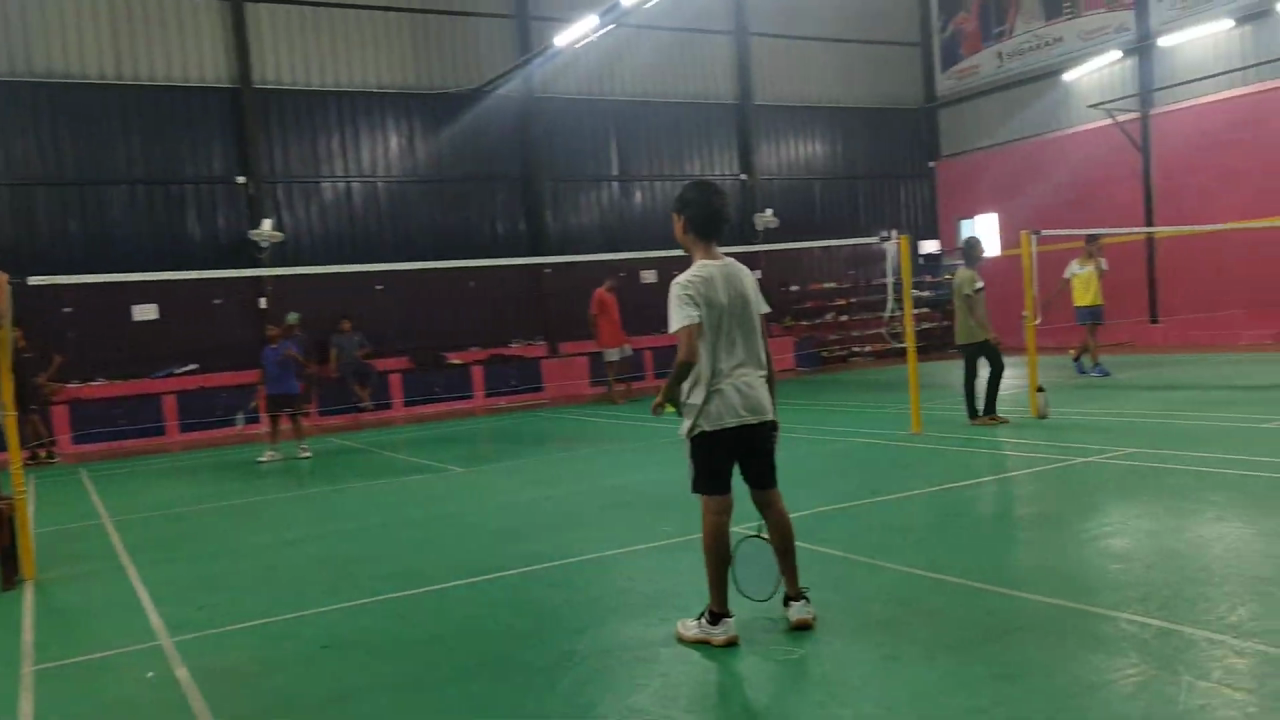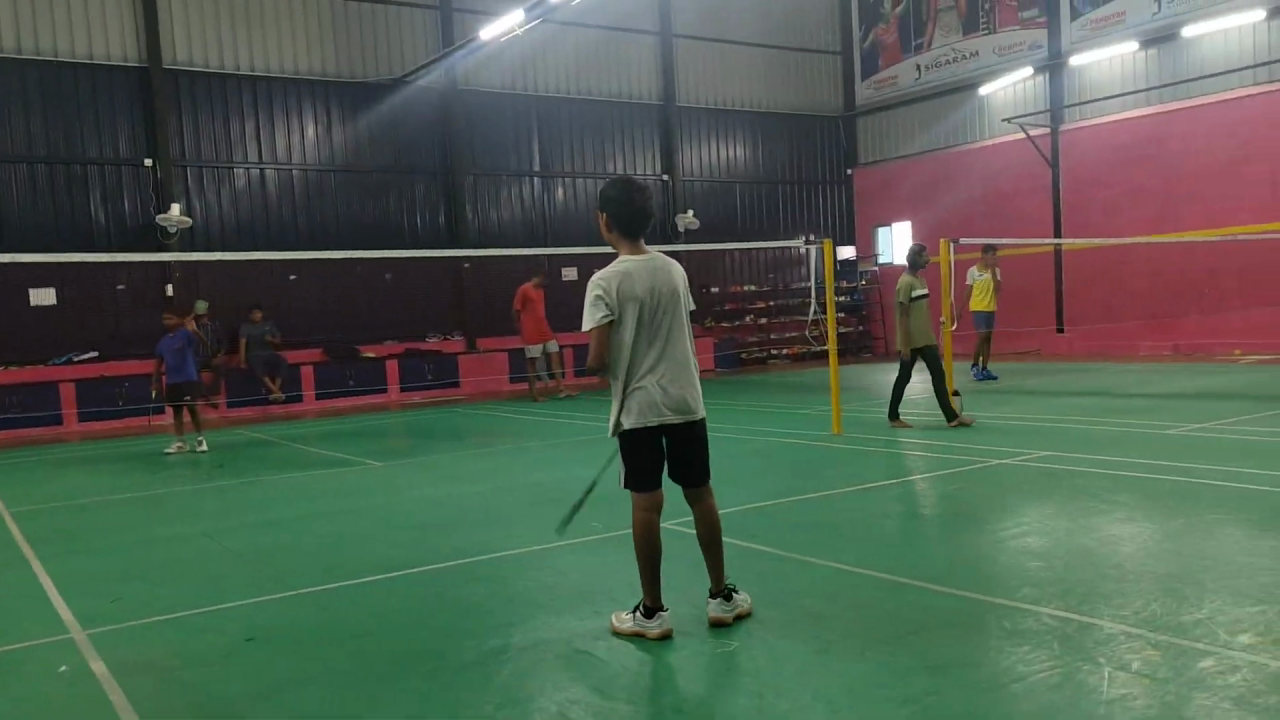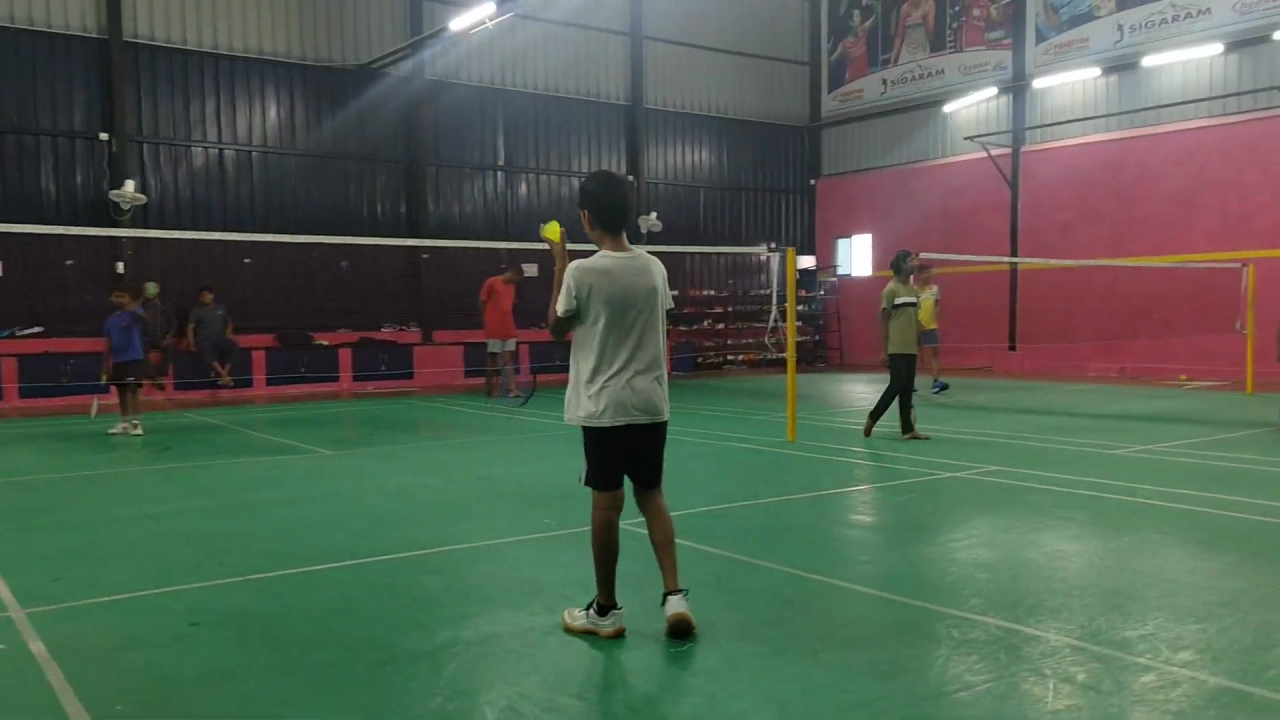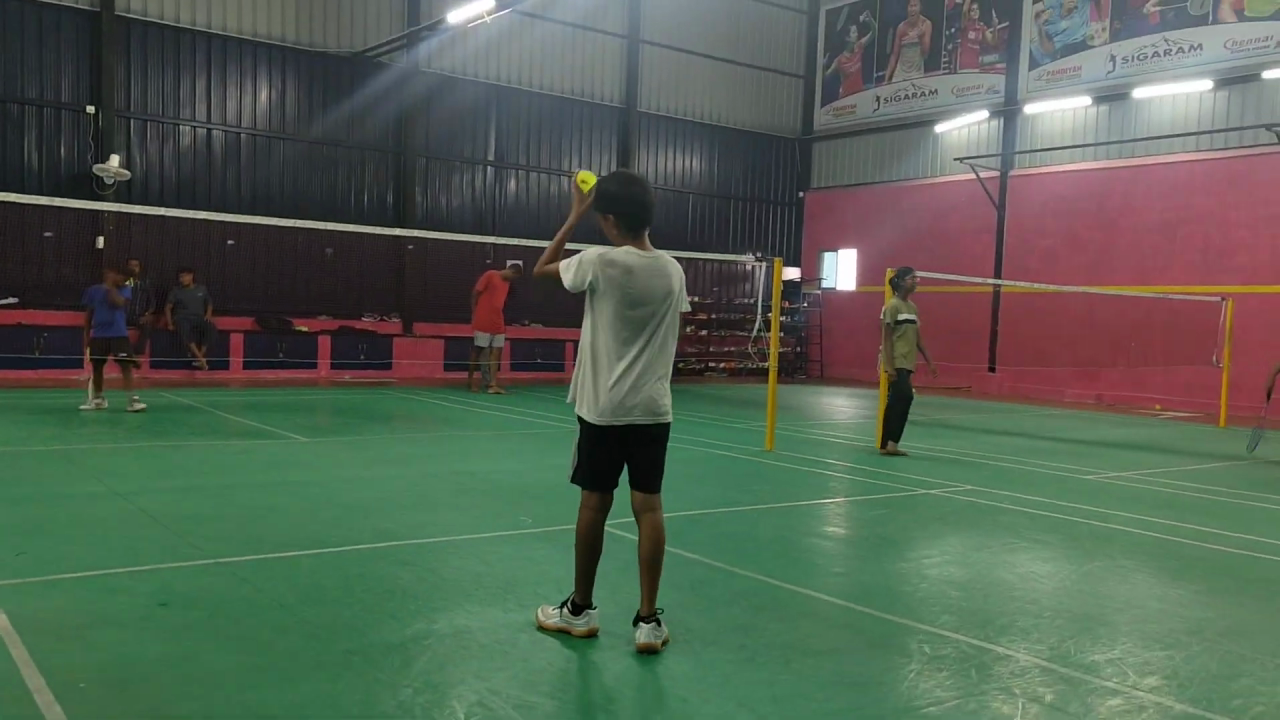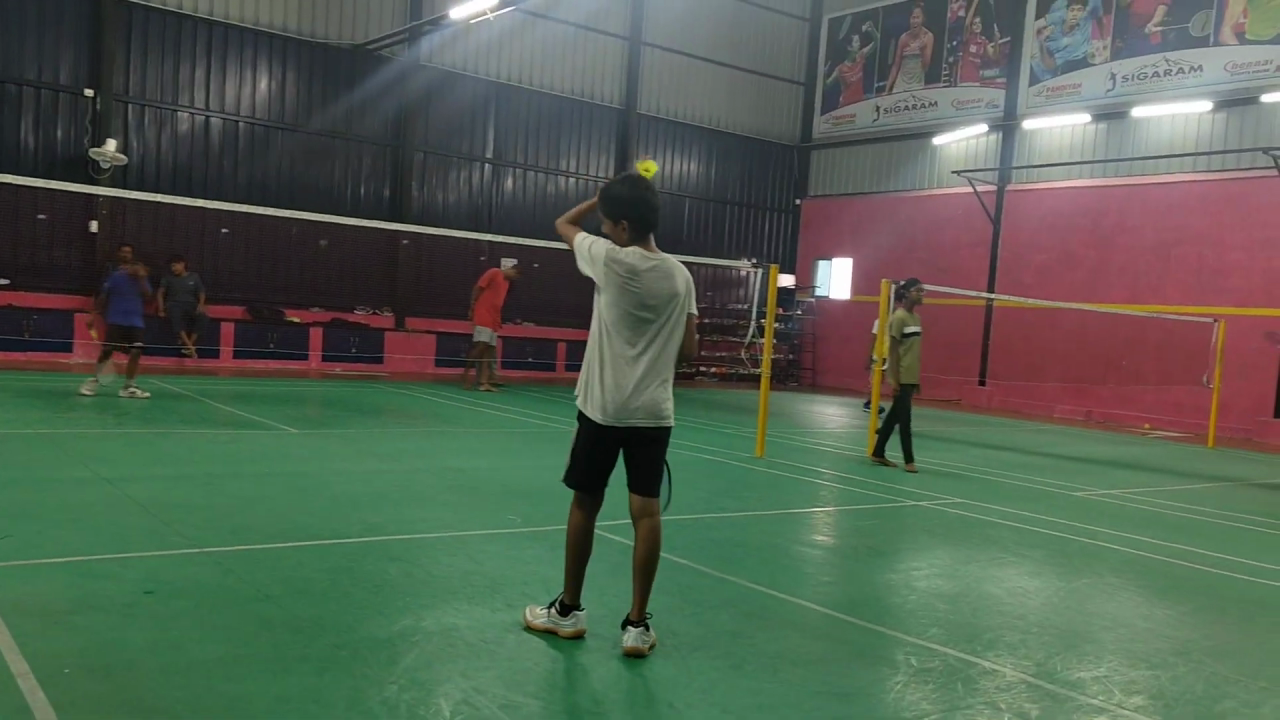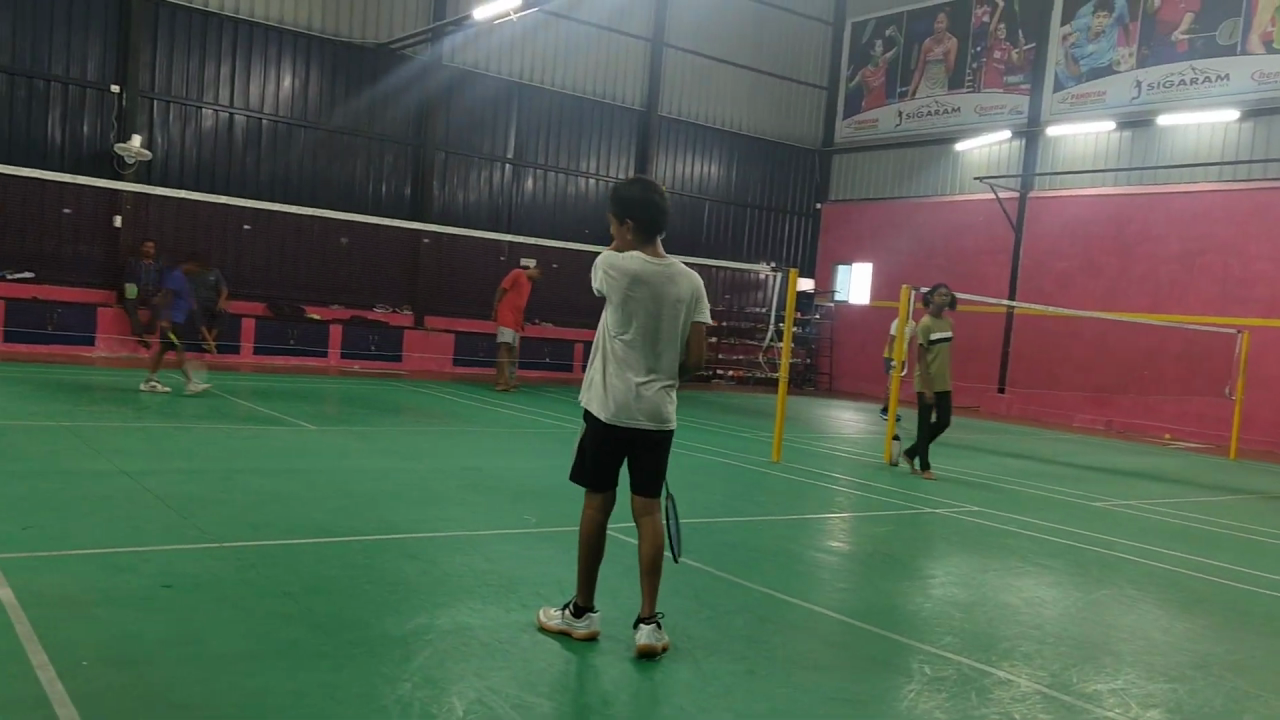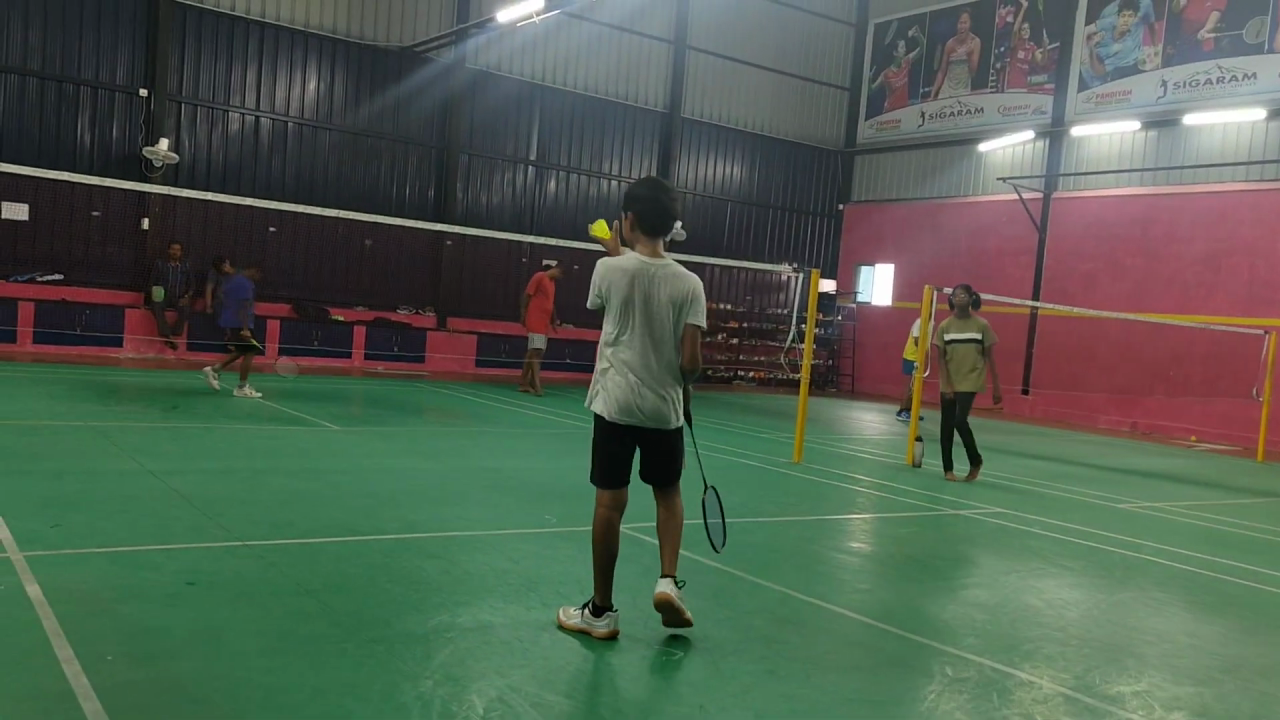
dt=0.3s
person 1, frame 1
left shoulder: (687, 284)
right shoulder: (745, 275)
left elbow: (687, 356)
right elbow: (763, 348)
left wrist: (667, 393)
right wrist: (772, 407)
left hip: (712, 412)
right hip: (755, 406)
left knee: (716, 509)
right knee: (770, 499)
left ankle: (719, 618)
right ankle: (797, 599)
person 1, frame 2
left shoulder: (605, 281)
right shoulder: (674, 270)
left elbow: (597, 360)
left wrist: (609, 373)
left hip: (637, 407)
right hip: (685, 402)
left knee: (646, 506)
right knee: (701, 496)
left ankle: (652, 611)
right ankle: (721, 595)
person 1, frame 3
left shoulder: (582, 272)
right shoulder: (655, 268)
left elbow: (556, 327)
left wrist: (558, 263)
left hip: (603, 407)
right hip: (651, 403)
left knee: (607, 504)
right knee: (653, 499)
left ankle: (606, 610)
right ankle: (674, 597)
person 1, frame 4
left shoulder: (600, 263)
right shoulder: (673, 270)
left elbow: (542, 269)
left wrist: (574, 216)
left hip: (604, 407)
right hip: (654, 408)
left knee: (594, 504)
right knee: (649, 508)
left ankle: (580, 609)
right ankle: (648, 620)
person 1, frame 5
left shoulder: (610, 259)
right shoulder: (681, 276)
left elbow: (563, 224)
right elbow: (688, 351)
left wrist: (606, 200)
left hip: (603, 407)
right hip: (655, 411)
left knee: (585, 505)
right knee: (646, 512)
left ankle: (568, 609)
right ankle: (637, 624)
person 1, frame 6
left shoulder: (614, 267)
right shoulder: (691, 282)
right elbow: (696, 359)
left wrist: (623, 239)
left hip: (608, 407)
right hip: (657, 413)
left knee: (597, 506)
right knee: (649, 513)
left ankle: (582, 612)
right ankle: (648, 622)
person 1, frame 7
left shoulder: (608, 270)
right shoulder: (689, 284)
right elbow: (691, 362)
left hip: (615, 405)
right hip: (665, 410)
left knee: (610, 504)
right knee: (668, 493)
left ankle: (601, 610)
right ankle: (669, 582)
person 2, frame 1
left shoulder: (973, 273)
right shoulder: (965, 276)
right elbow: (973, 308)
left wrist: (987, 331)
right wrist: (988, 332)
left hip: (980, 333)
right hip: (969, 335)
left knee: (998, 367)
right knee: (970, 374)
left ankle: (989, 412)
right ankle: (974, 415)
person 2, frame 2
left shoulder: (920, 280)
right shoulder: (906, 283)
right elbow: (903, 317)
left wrist: (933, 339)
right wrist: (905, 346)
left hip: (926, 339)
right hip: (910, 342)
left knee: (939, 375)
right knee: (904, 378)
left ankle: (952, 417)
right ankle: (893, 417)
person 2, frame 3
left shoulder: (913, 290)
right shoulder: (891, 289)
right elbow: (883, 322)
left wrist: (919, 346)
right wrist: (883, 351)
left hip: (910, 347)
right hip: (895, 347)
left knee: (907, 387)
right knee: (897, 385)
left ankle: (908, 429)
right ankle: (872, 418)
person 2, frame 4
left shoulder: (912, 307)
right shoulder: (893, 305)
left elbow: (917, 338)
right elbow: (887, 338)
left wrist: (929, 362)
right wrist: (890, 365)
left hip: (908, 362)
right hip: (896, 362)
left knee: (895, 401)
right knee: (906, 396)
left ankle: (887, 444)
right ankle: (892, 440)
person 2, frame 5
left shoulder: (916, 317)
right shoulder: (899, 317)
right elbow: (893, 351)
left wrist: (919, 379)
right wrist: (894, 380)
left hip: (912, 376)
right hip: (902, 376)
left knee: (895, 415)
right knee: (904, 416)
left ankle: (878, 453)
right ankle: (908, 460)
person 2, frame 6
left shoulder: (948, 322)
right shoulder: (925, 324)
right elbow: (920, 358)
right wrist: (927, 387)
left hip: (944, 383)
right hip: (927, 383)
left knee: (944, 422)
right knee: (925, 423)
left ankle: (912, 453)
right ankle: (924, 467)
person 2, frame 7
left shoulder: (981, 325)
right shoulder: (944, 326)
left elbow: (989, 357)
right elbow: (941, 359)
left wrist: (996, 387)
right wrist: (947, 386)
left hip: (971, 382)
right hip: (949, 384)
left knee: (960, 421)
right knee: (947, 425)
left ankle: (975, 461)
right ankle: (948, 469)
